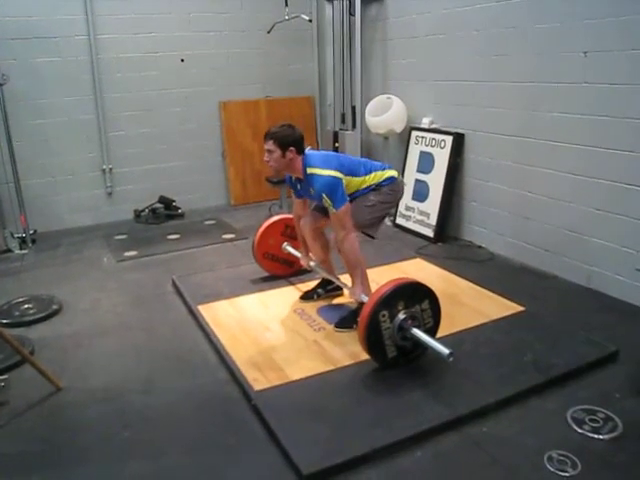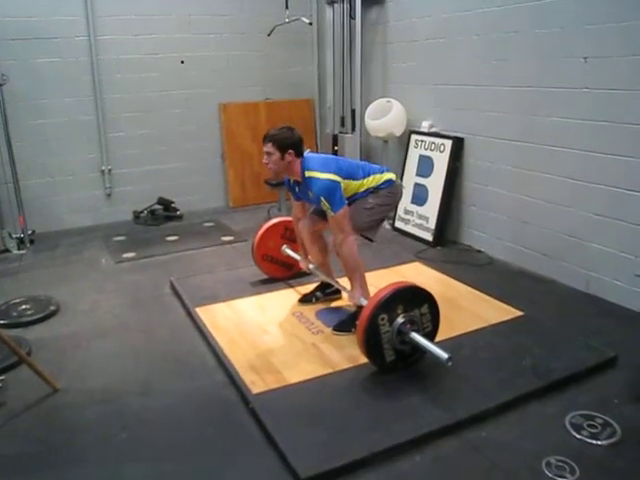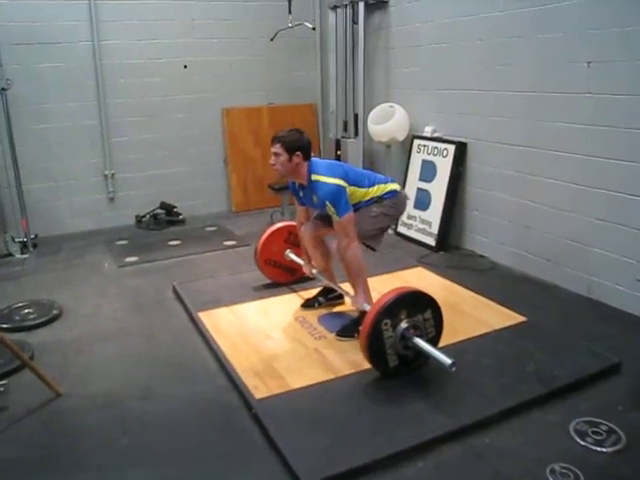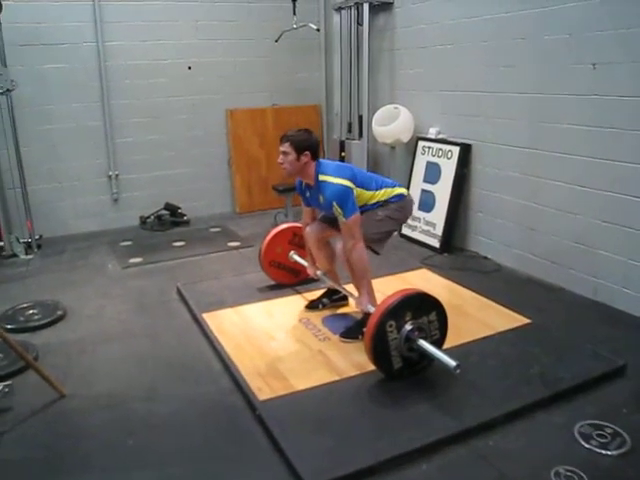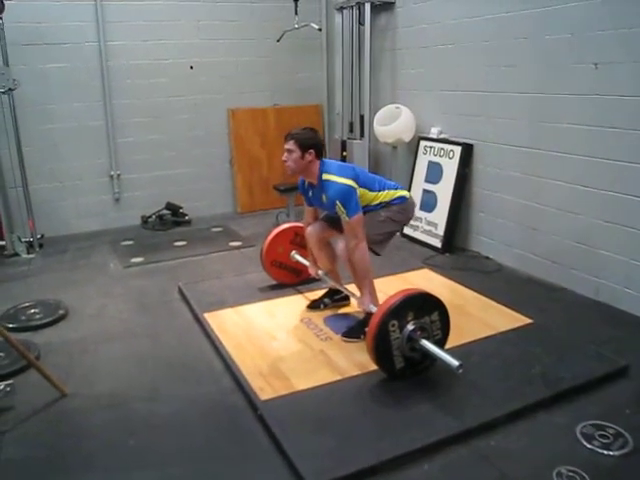
dt=0.2s
person 1, frame 1
left shoulder: (323, 179)
right shoulder: (294, 173)
left elbow: (345, 233)
right elbow: (299, 214)
left wrist: (357, 284)
right wrist: (304, 253)
left hip: (383, 185)
right hip: (357, 188)
left knee: (339, 238)
right knee: (309, 224)
left ankle: (366, 304)
right ankle: (330, 283)
person 1, frame 2
left shoulder: (321, 182)
right shoulder: (293, 176)
left elbow: (344, 237)
right elbow: (298, 218)
left wrist: (356, 288)
right wrist: (304, 255)
left hip: (382, 188)
right hip: (355, 189)
left knee: (339, 240)
right knee: (308, 227)
right ankle: (329, 286)
person 1, frame 3
left shoulder: (327, 186)
right shoulder: (297, 181)
left elbow: (348, 242)
right elbow: (302, 222)
left wrist: (360, 293)
right wrist: (306, 260)
left hip: (386, 198)
right hip: (359, 198)
left knee: (340, 246)
right knee: (310, 232)
left ankle: (368, 313)
right ankle: (331, 291)
person 1, frame 4
left shoulder: (334, 187)
right shoulder: (304, 182)
left elbow: (354, 243)
right elbow: (308, 223)
left wrist: (364, 294)
right wrist: (311, 262)
left hip: (392, 202)
right hip: (365, 202)
left knee: (345, 248)
right knee: (314, 234)
left ankle: (372, 314)
right ankle: (336, 292)
person 1, frame 5
left shoulder: (337, 186)
right shoulder: (306, 181)
left elbow: (356, 243)
right elbow: (309, 222)
left wrist: (366, 295)
right wrist: (312, 262)
left hip: (394, 204)
right hip: (366, 204)
left knee: (345, 248)
right knee: (314, 234)
left ankle: (374, 314)
right ankle: (337, 292)
